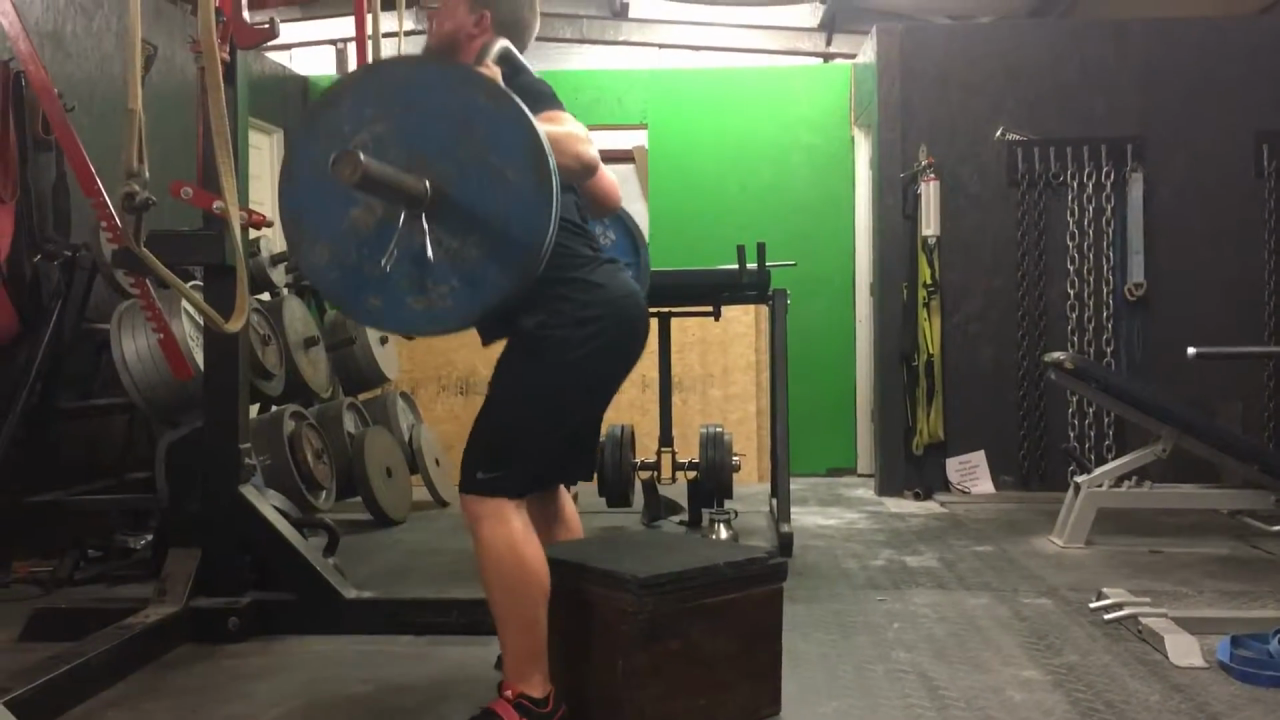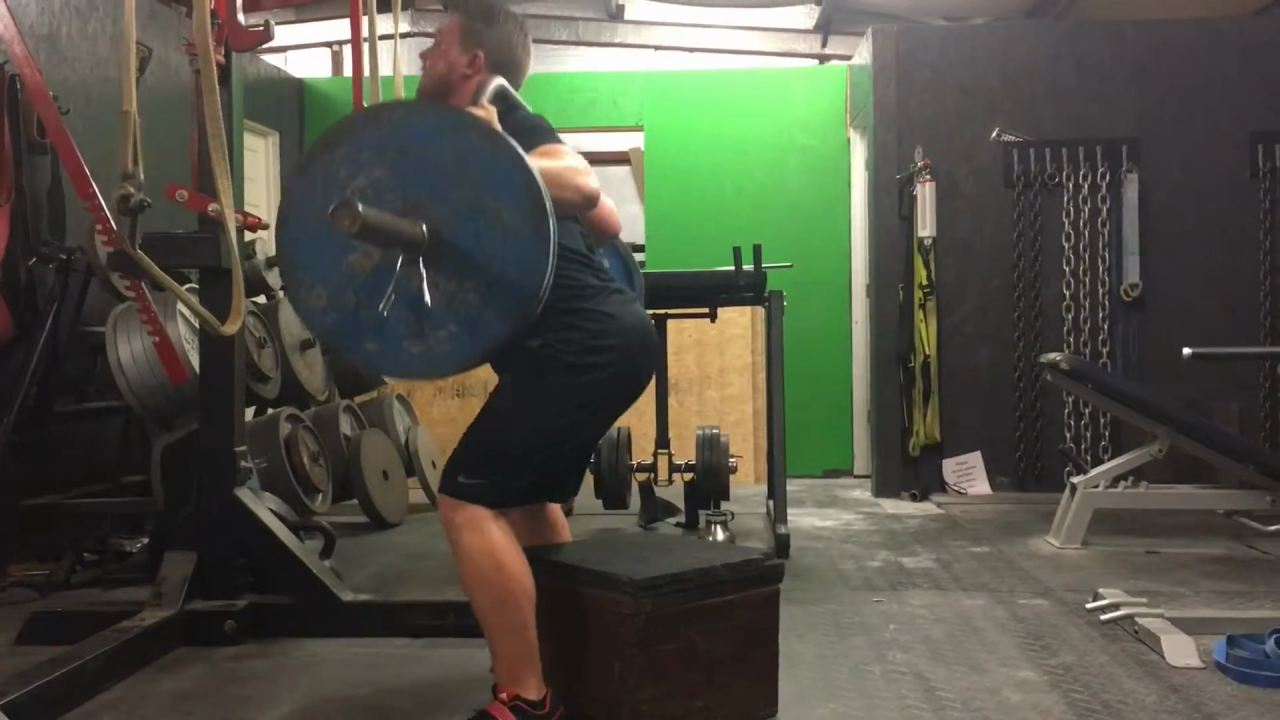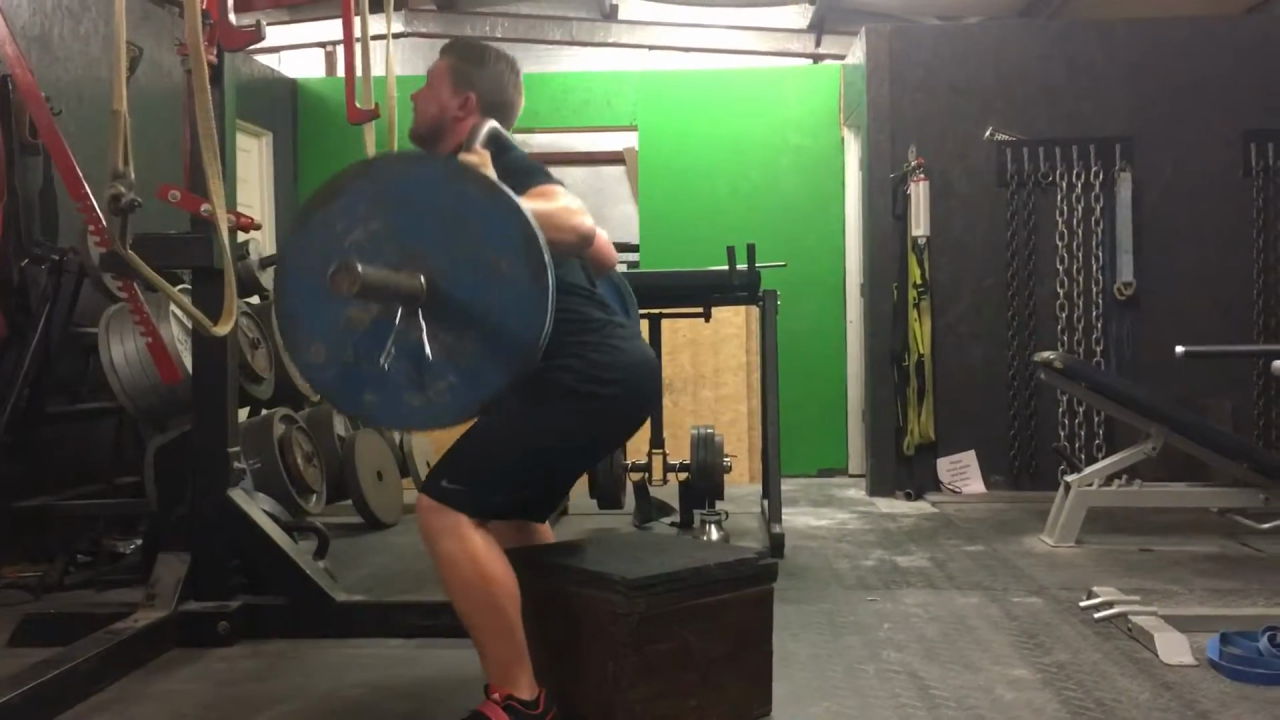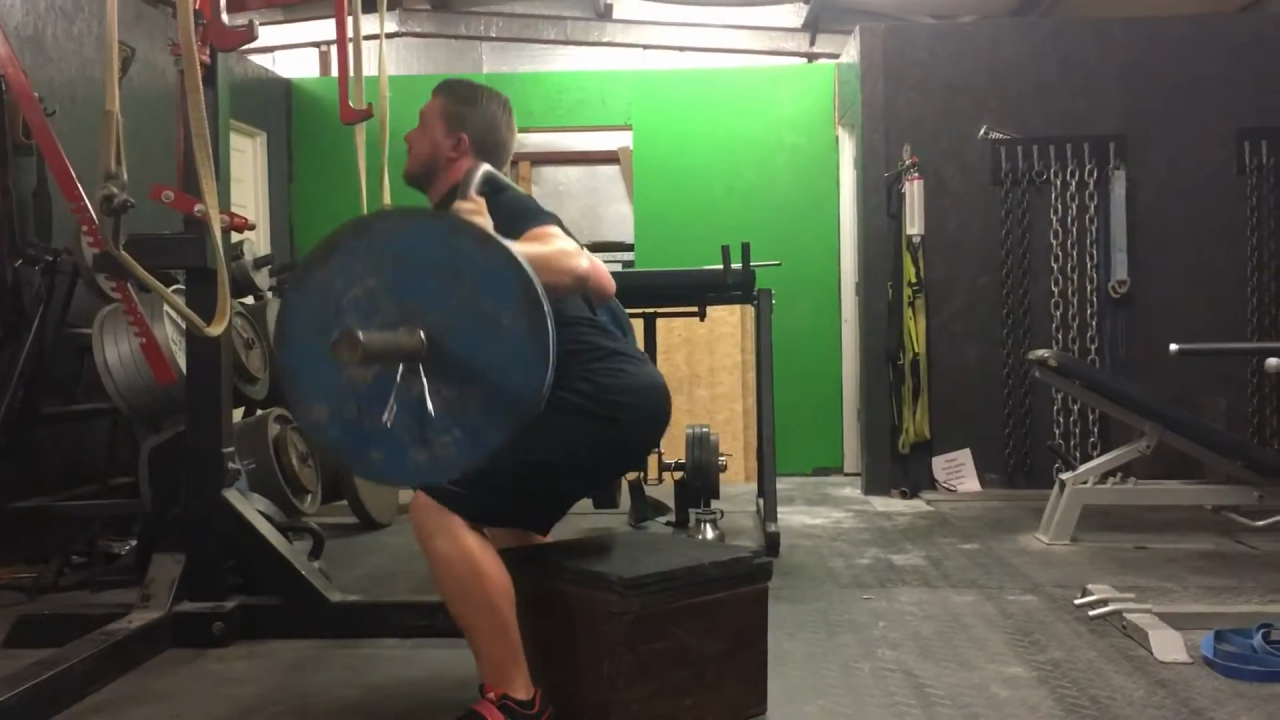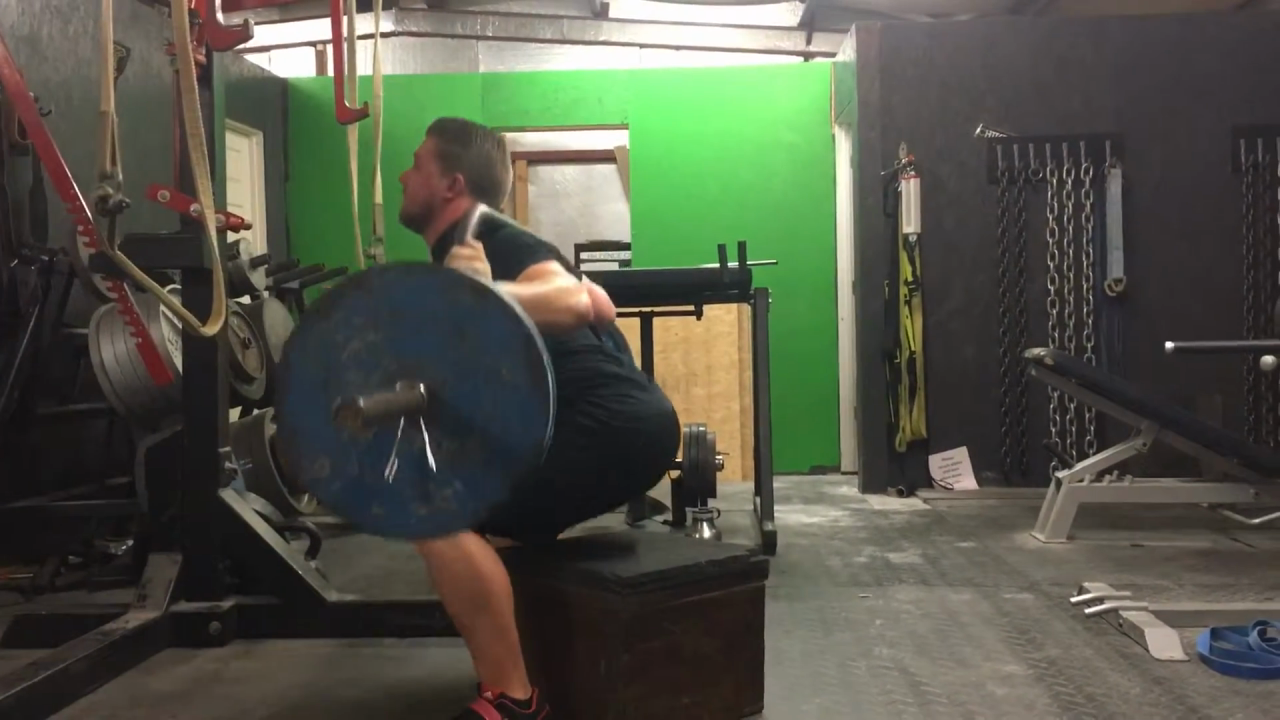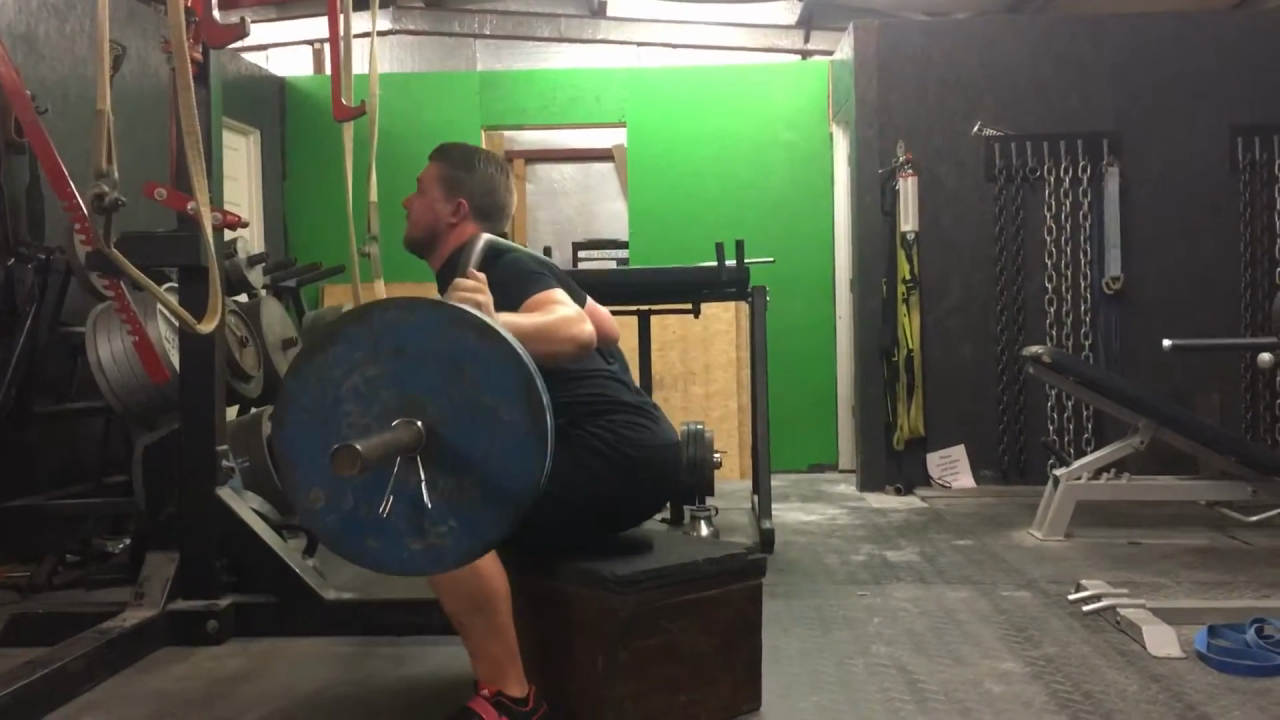
dt=0.2s
person 1, frame 1
left shoulder: (498, 82)
right shoulder: (506, 87)
left elbow: (576, 150)
right elbow: (604, 187)
left hip: (573, 315)
right hip: (592, 308)
left knee: (492, 494)
right knee: (536, 484)
person 1, frame 2
left shoulder: (492, 125)
right shoulder: (498, 126)
left elbow: (580, 184)
right elbow: (604, 217)
left hip: (583, 344)
right hip: (603, 335)
left knee: (470, 500)
right knee: (522, 493)
person 1, frame 3
left shoulder: (486, 163)
right shoulder: (491, 167)
left elbow: (575, 223)
right elbow: (601, 250)
left hip: (587, 373)
right hip: (606, 364)
left knee: (447, 507)
right knee: (504, 505)
person 1, frame 4
left shoulder: (484, 206)
right shoulder: (485, 208)
left elbow: (571, 264)
right elbow: (600, 280)
left hip: (602, 398)
right hip: (617, 391)
left knee: (441, 509)
right knee: (497, 510)
person 1, frame 5
left shoulder: (487, 245)
right shoulder: (484, 245)
left elbow: (571, 301)
right elbow: (600, 305)
left wrist: (488, 294)
left hip: (613, 426)
right hip: (627, 419)
right knee: (488, 514)
person 1, frame 6
left shoulder: (490, 271)
right shoulder: (498, 265)
left elbow: (576, 332)
right elbow: (605, 325)
left wrist: (492, 324)
left hip: (620, 452)
right hip: (629, 446)
